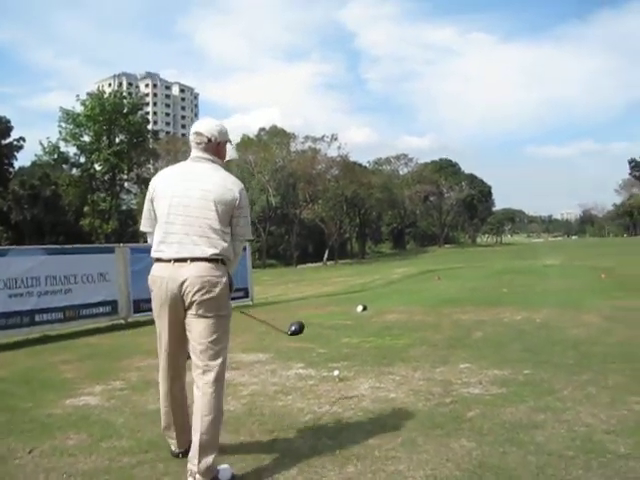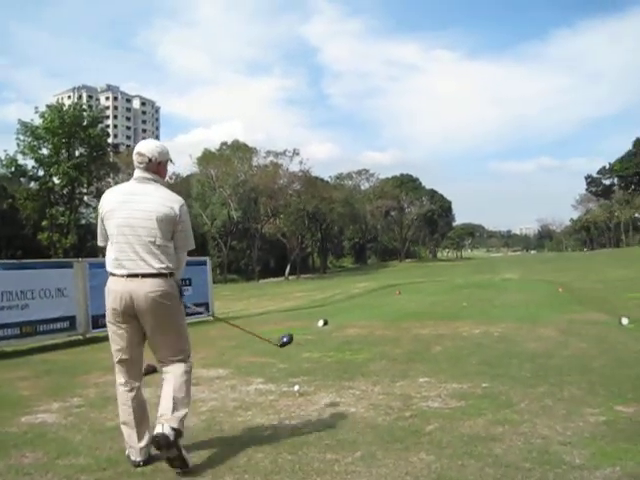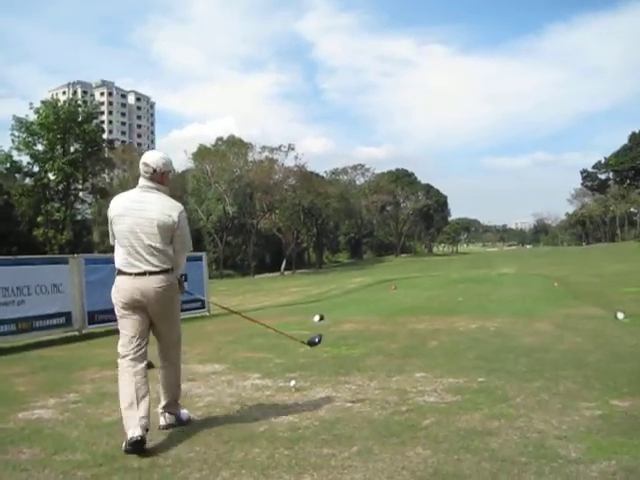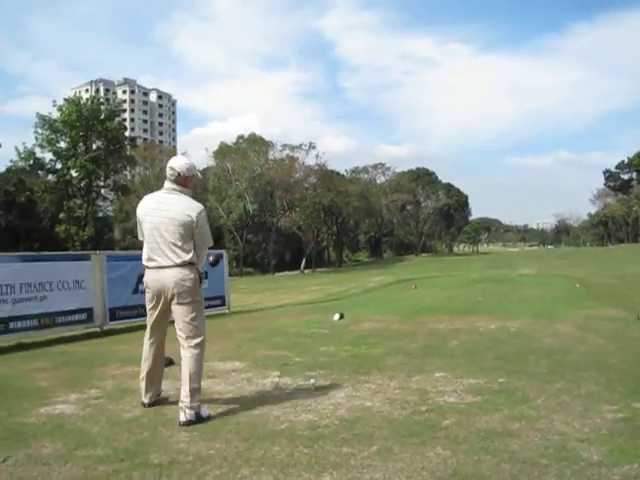
dt=0.4s
person 1, frame 1
left shoulder: (161, 178)
right shoulder: (233, 186)
left elbow: (150, 232)
right elbow: (238, 242)
left hip: (163, 273)
right hip: (207, 275)
left knee: (170, 366)
right knee: (208, 372)
left ankle: (179, 441)
person 1, frame 2
left shoulder: (109, 197)
right shoulder: (173, 202)
left elbow: (105, 243)
right elbow: (182, 253)
left hip: (118, 287)
right hip: (158, 287)
left knee: (126, 371)
right knee: (176, 361)
left ankle: (136, 447)
right ankle: (167, 429)
person 1, frame 3
left shoulder: (117, 203)
right shoulder: (173, 209)
left elbow: (116, 242)
right elbow: (181, 254)
left hip: (126, 284)
right hip: (161, 283)
left knee: (131, 357)
right knee: (169, 352)
left ankle: (136, 428)
right ankle: (169, 413)
person 1, frame 4
left shoulder: (145, 203)
right shoulder: (194, 209)
left elbow: (144, 238)
right elbow: (202, 249)
right wrist: (195, 271)
left hip: (153, 275)
right hip: (183, 276)
left knee: (154, 336)
right knee: (191, 341)
left ankle: (150, 394)
right ankle: (189, 409)
